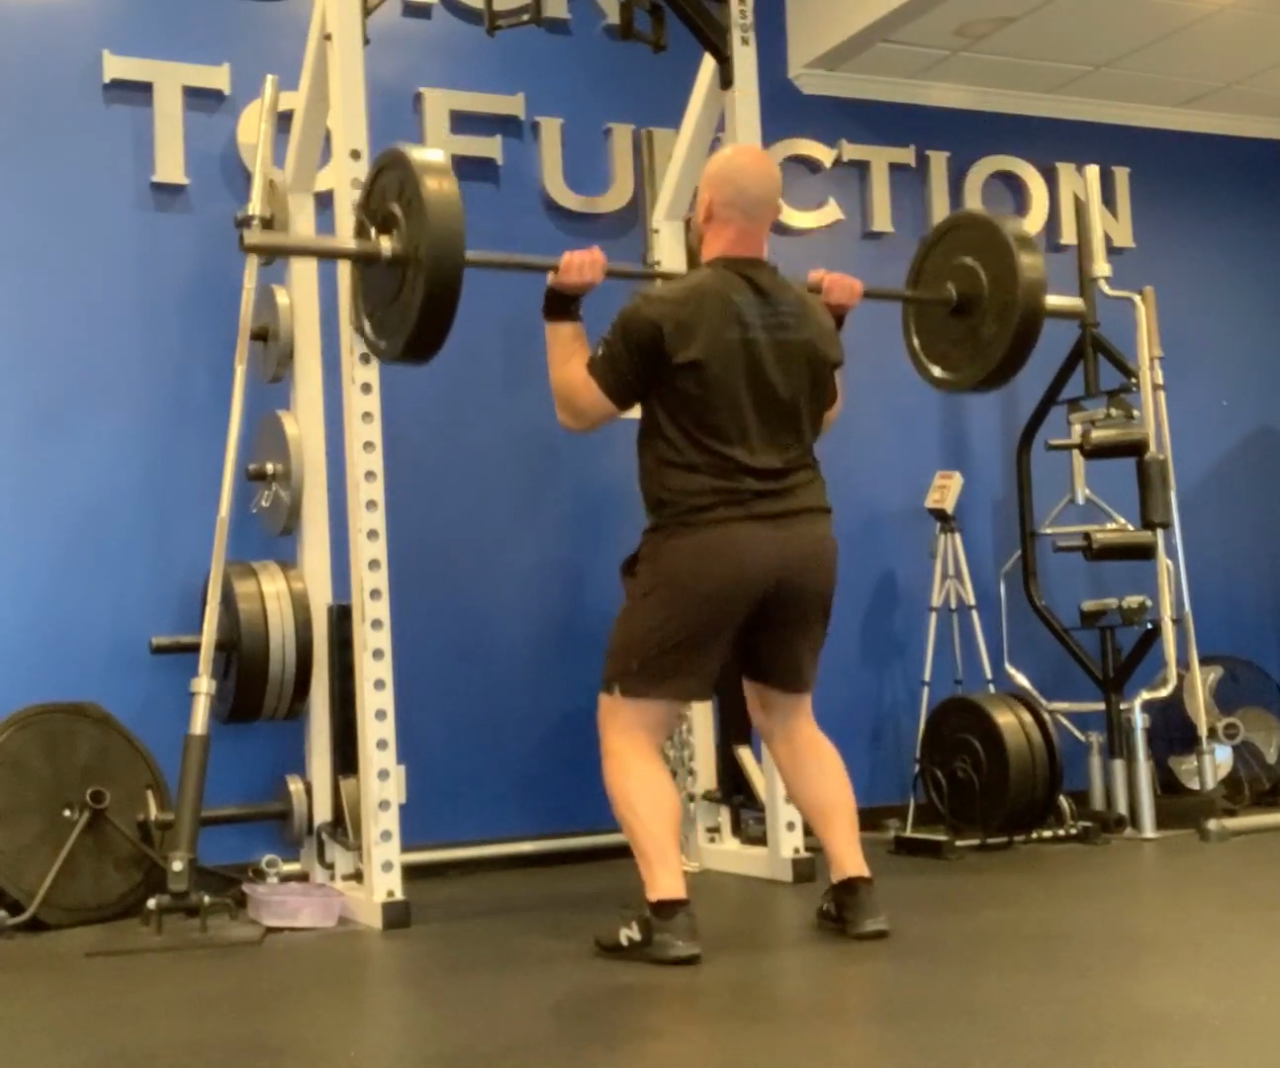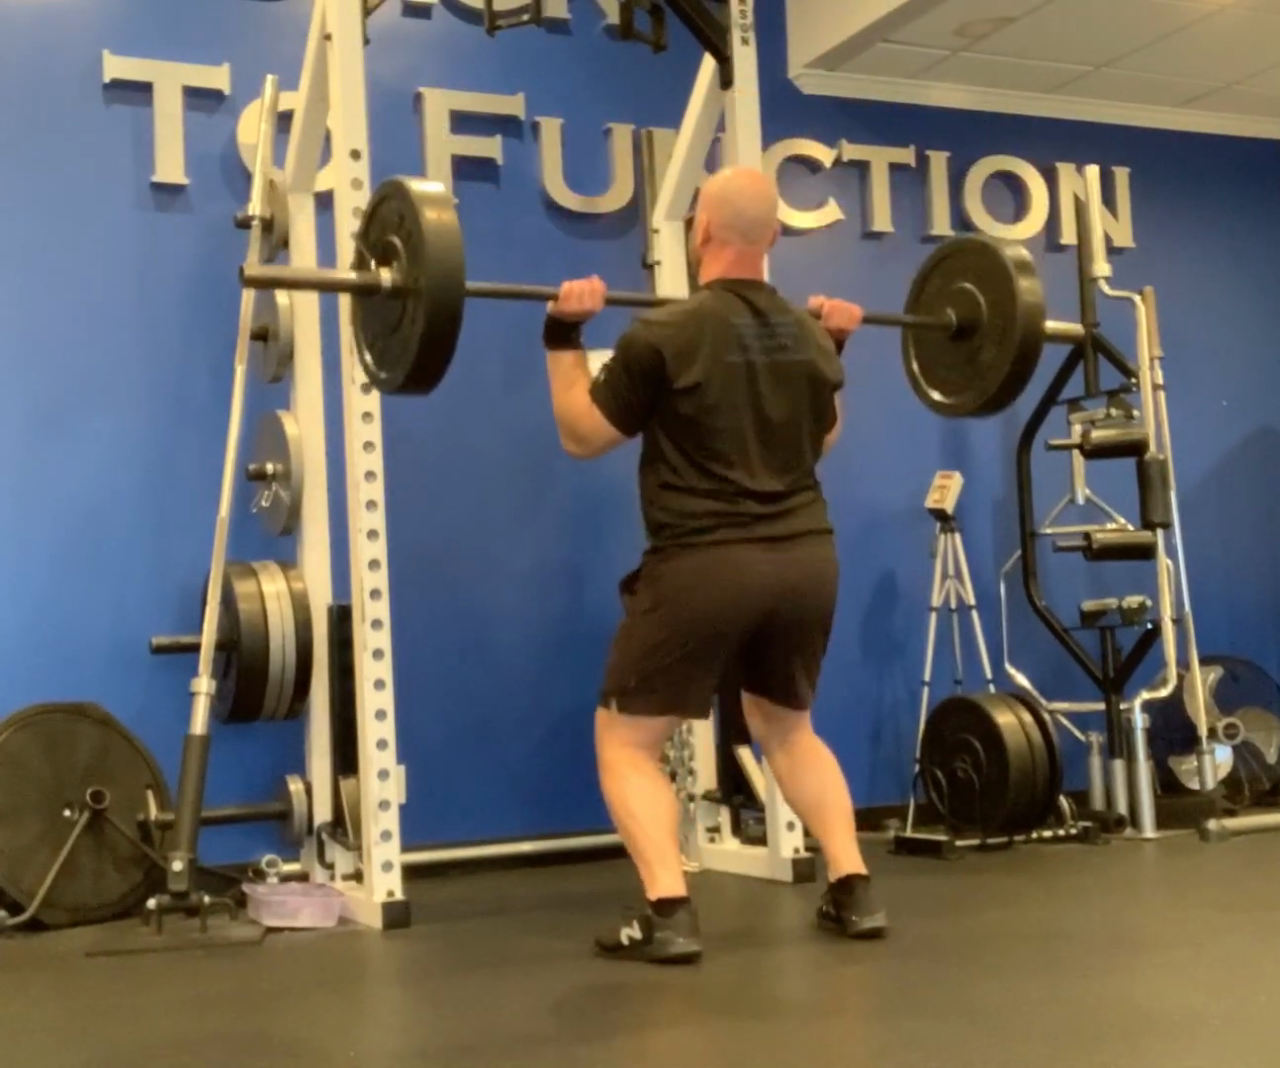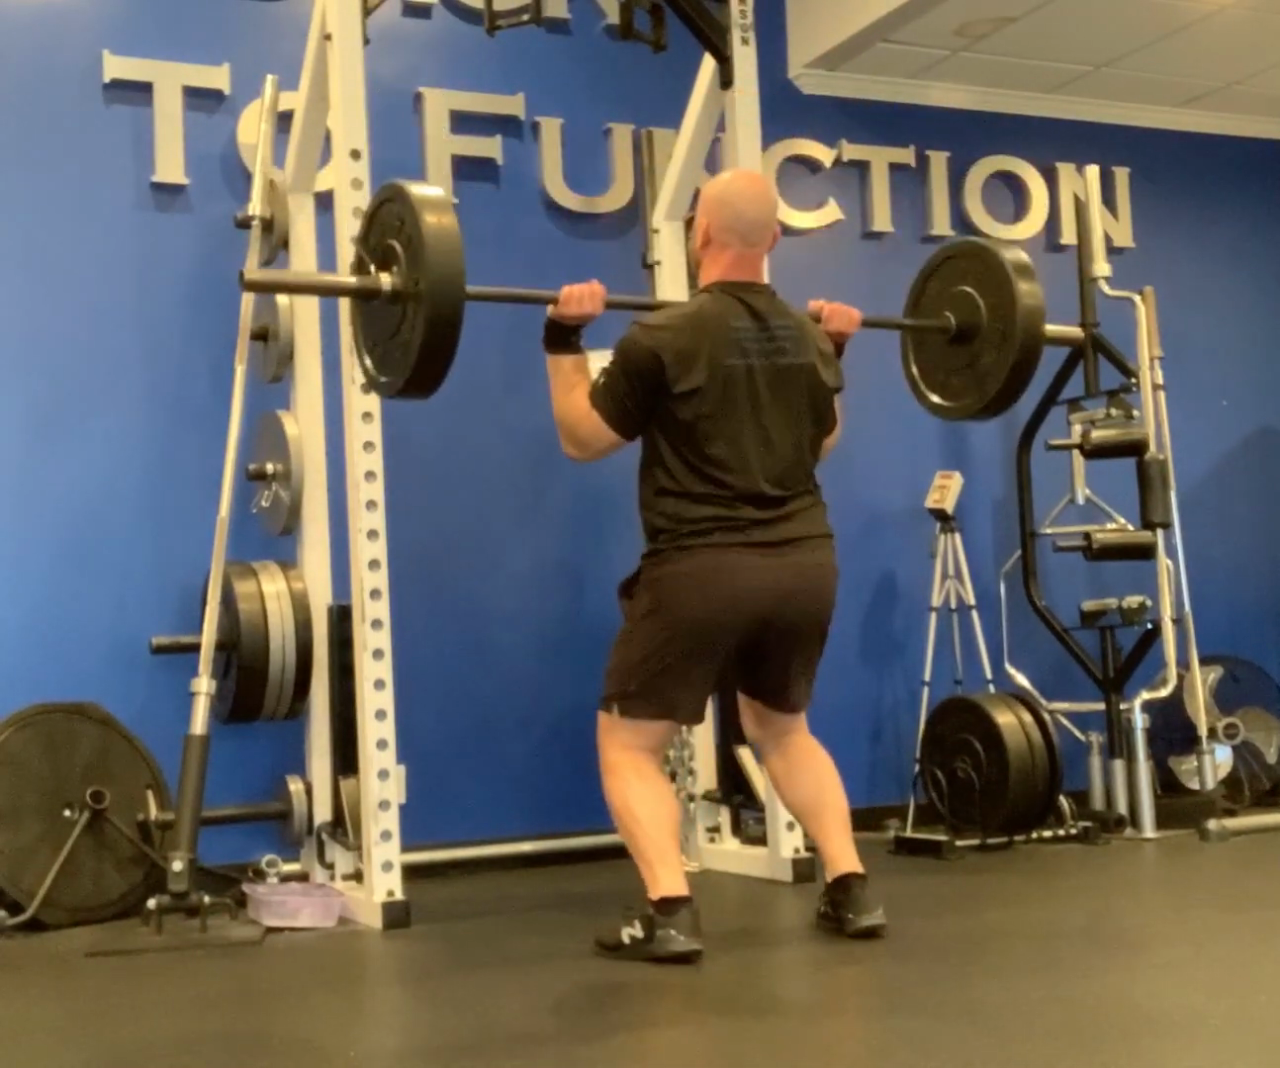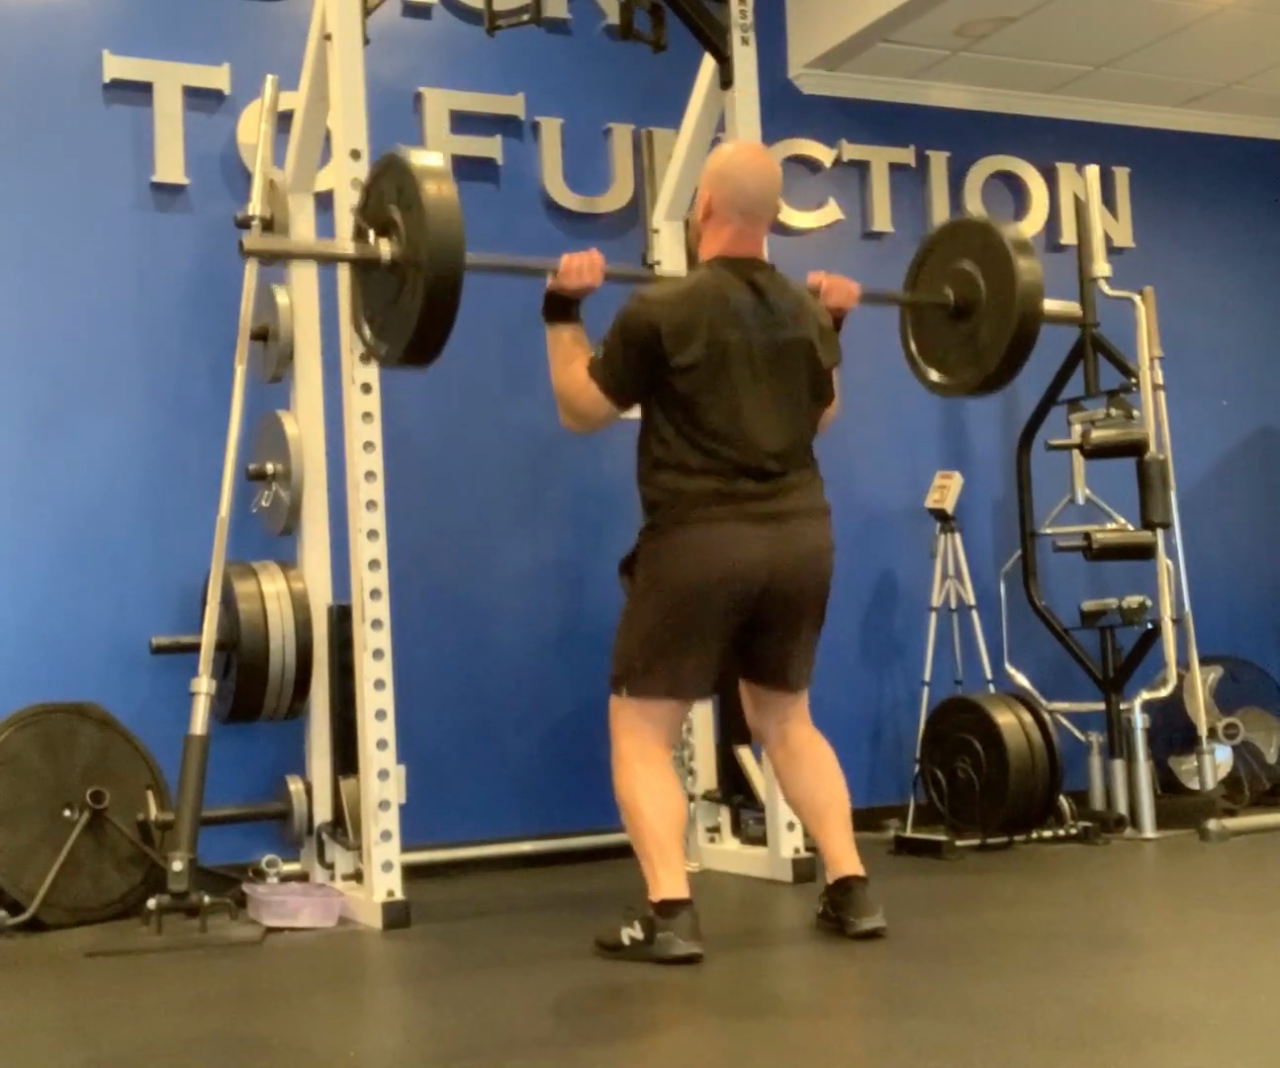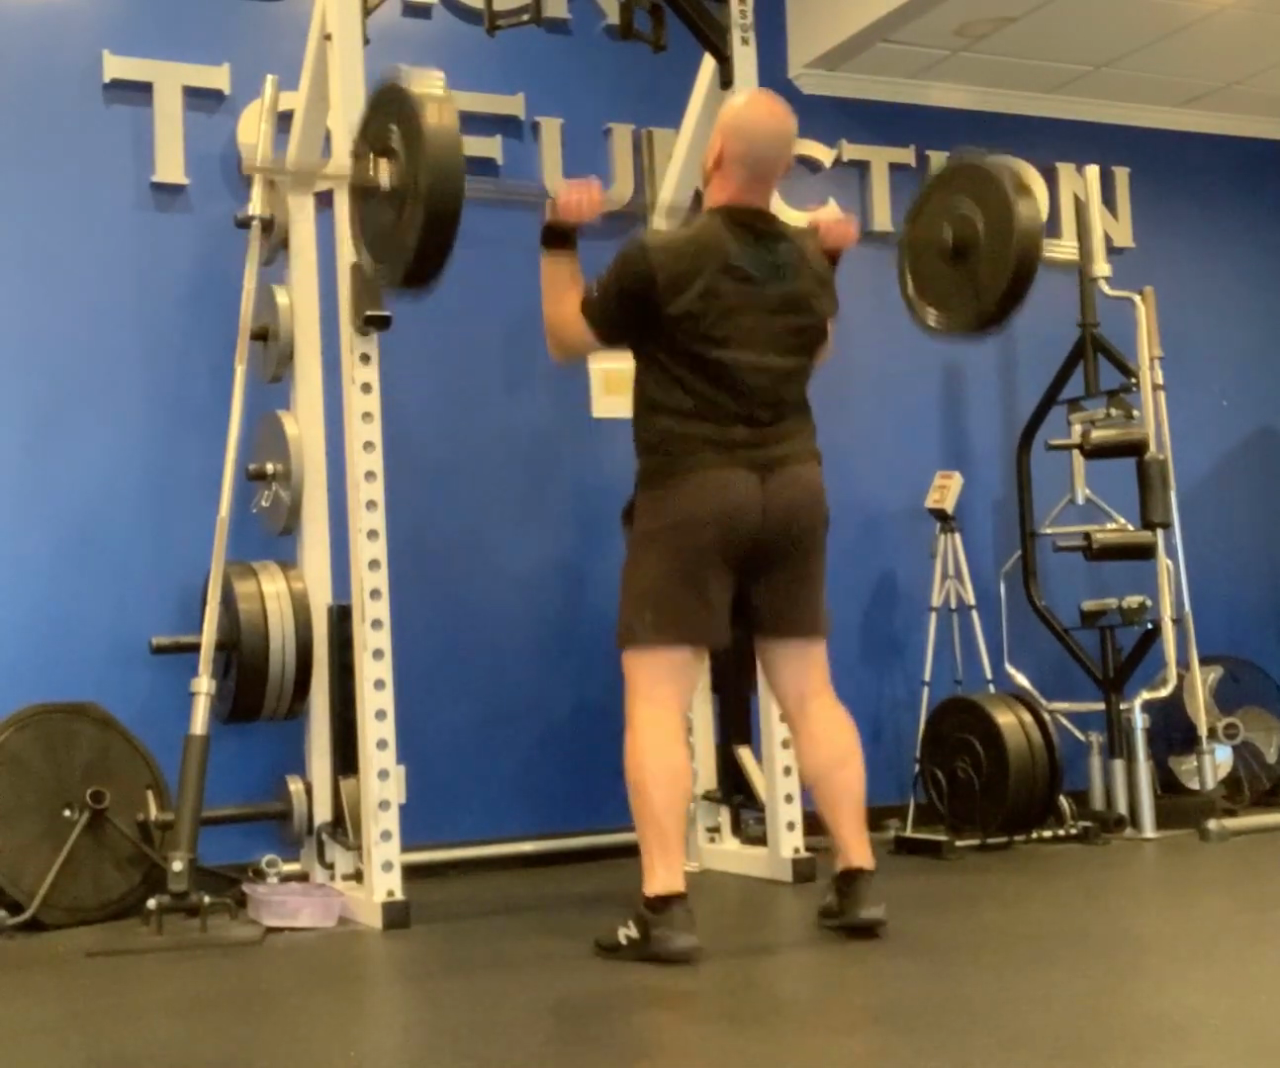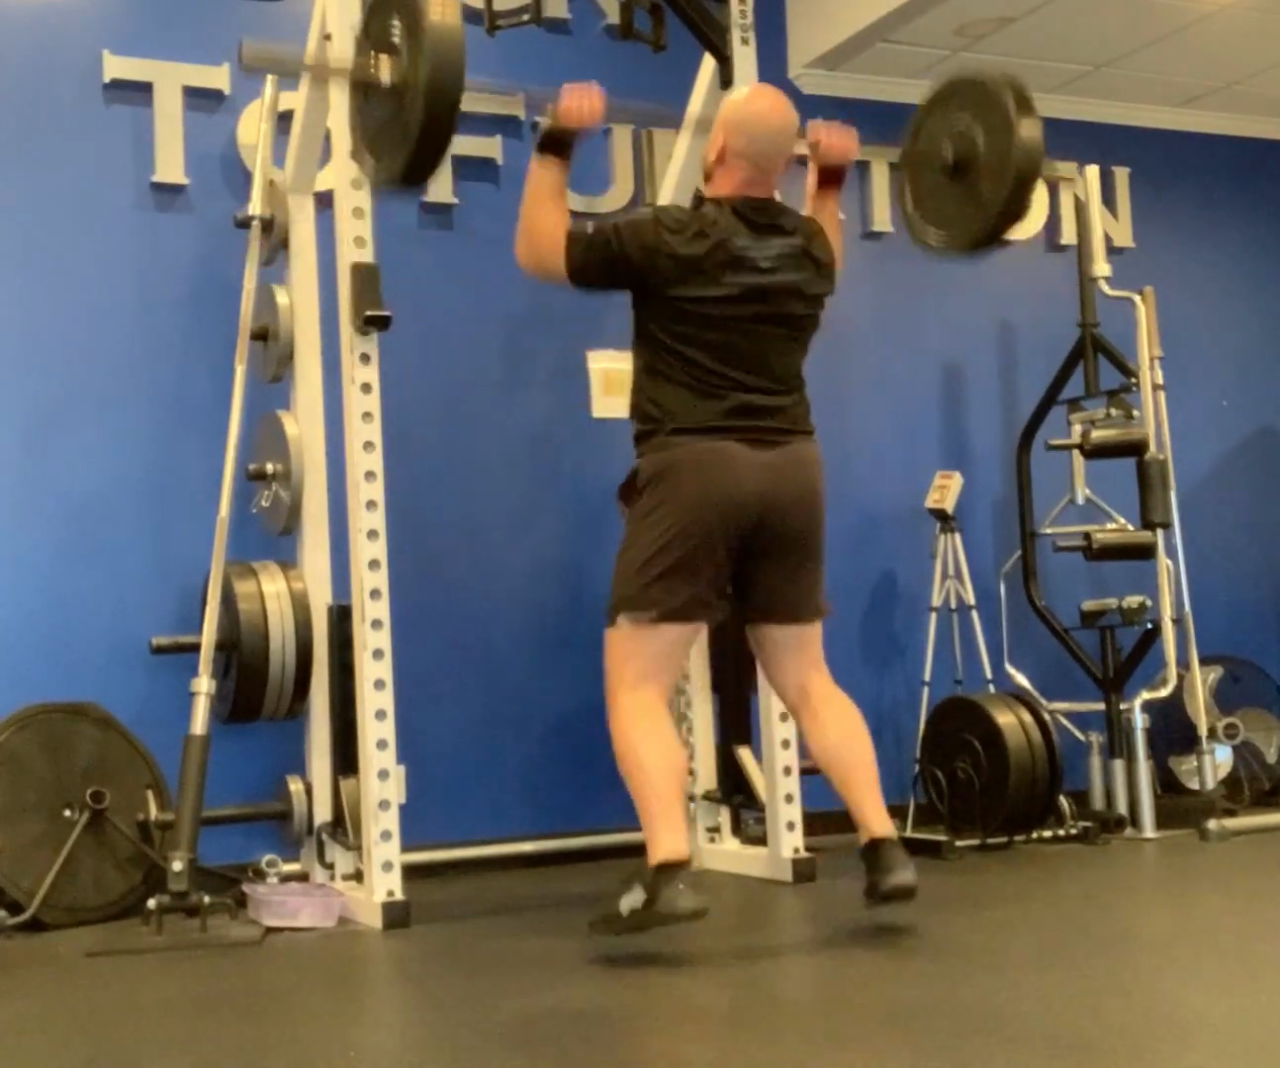
dt=0.1s
person 1, frame 1
left shoulder: (665, 308)
right shoulder: (810, 314)
left elbow: (578, 407)
left wrist: (562, 304)
left hip: (705, 545)
right hip: (807, 541)
left knee: (629, 732)
right knee: (789, 722)
left ankle: (667, 913)
right ankle: (855, 889)
person 1, frame 2
left shoulder: (665, 333)
right shoulder: (807, 336)
left elbow: (582, 434)
left wrist: (563, 334)
left hip: (705, 566)
right hip: (807, 560)
left knee: (625, 744)
right knee: (786, 731)
left ankle: (669, 911)
right ankle: (853, 887)
person 1, frame 3
left shoulder: (664, 337)
right shoulder: (807, 337)
left elbow: (583, 438)
left wrist: (564, 339)
left hip: (703, 570)
right hip: (805, 564)
left knee: (626, 746)
right knee: (784, 734)
left ankle: (671, 911)
right ankle: (851, 886)
person 1, frame 4
left shoulder: (663, 309)
right shoulder: (806, 313)
left elbow: (581, 410)
left wrist: (563, 309)
left hip: (700, 544)
right hip: (803, 539)
left knee: (640, 736)
right knee: (785, 722)
left ankle: (671, 912)
right ankle: (851, 887)
person 1, frame 5
left shoulder: (665, 259)
right shoulder: (810, 263)
left elbow: (567, 338)
left wrist: (561, 239)
left hip: (694, 493)
right hip: (794, 488)
left knee: (659, 702)
right knee: (808, 693)
left ankle: (666, 909)
right ankle: (858, 876)
person 1, frame 6
left shoulder: (665, 237)
right shoulder: (807, 245)
left elbow: (538, 252)
left wrist: (557, 144)
right wrist: (830, 182)
left hip: (694, 472)
right hip: (789, 474)
left knee: (635, 683)
right knee: (806, 679)
left ankle: (669, 873)
right ankle: (883, 847)
